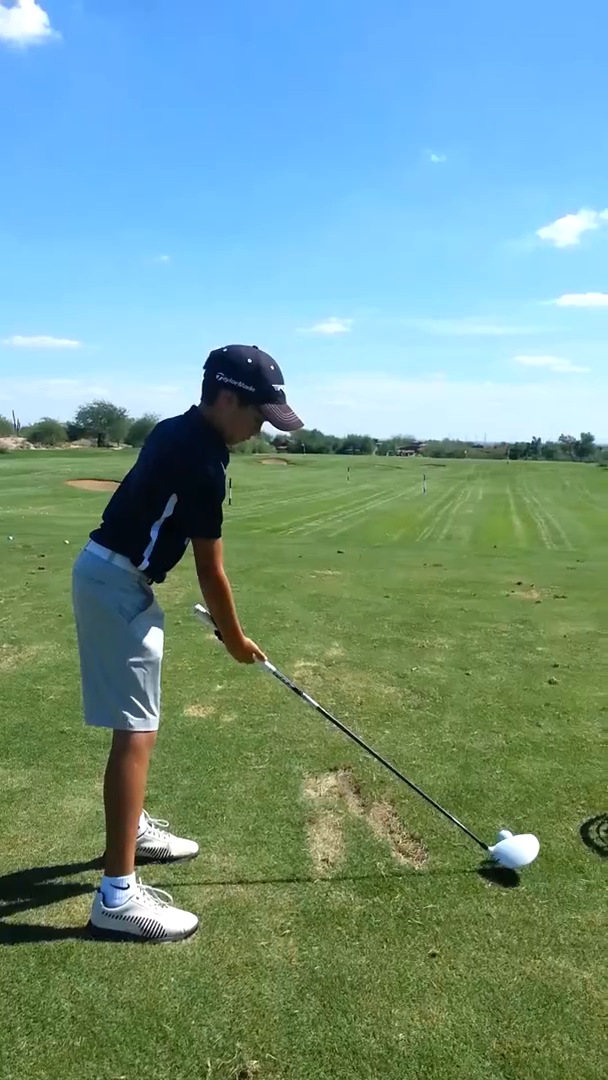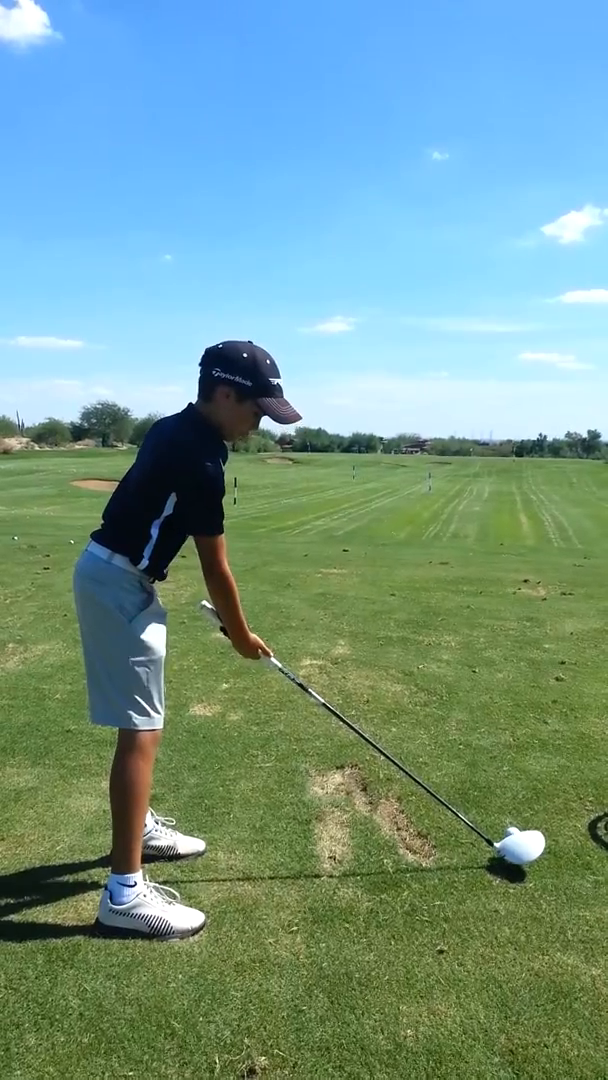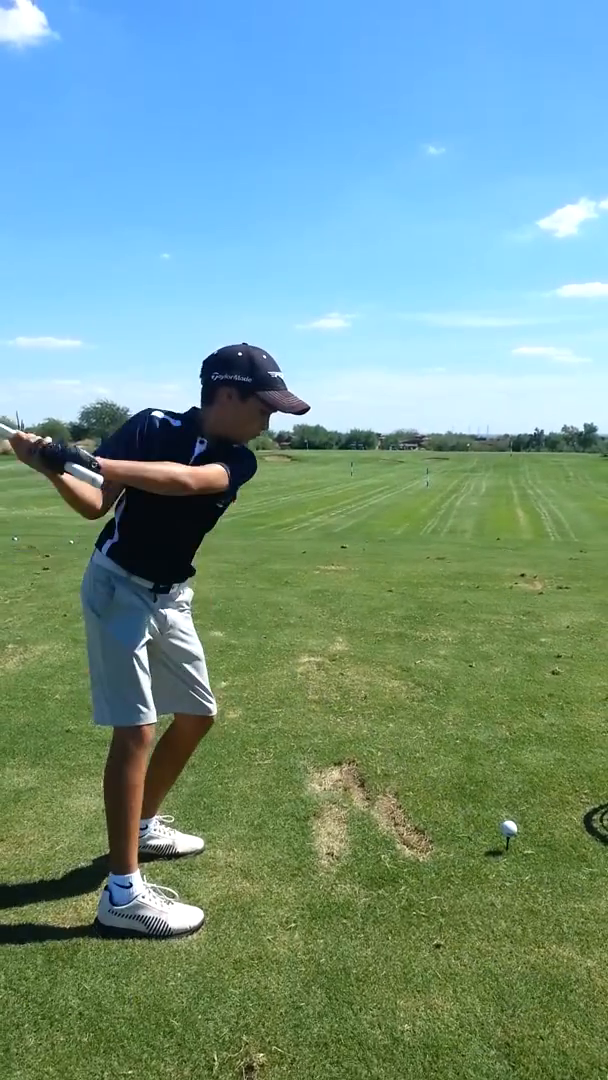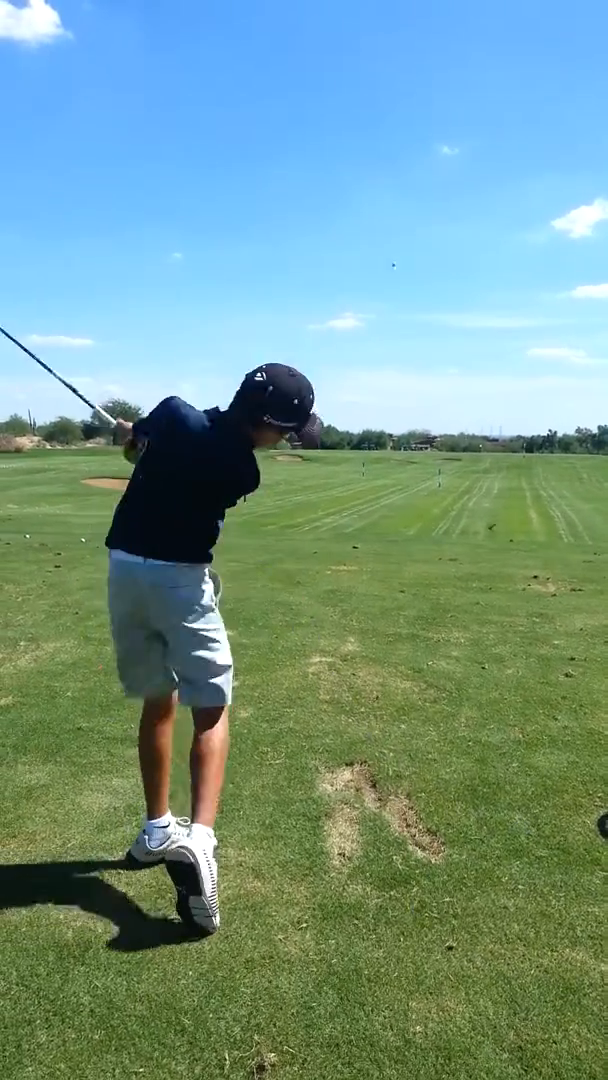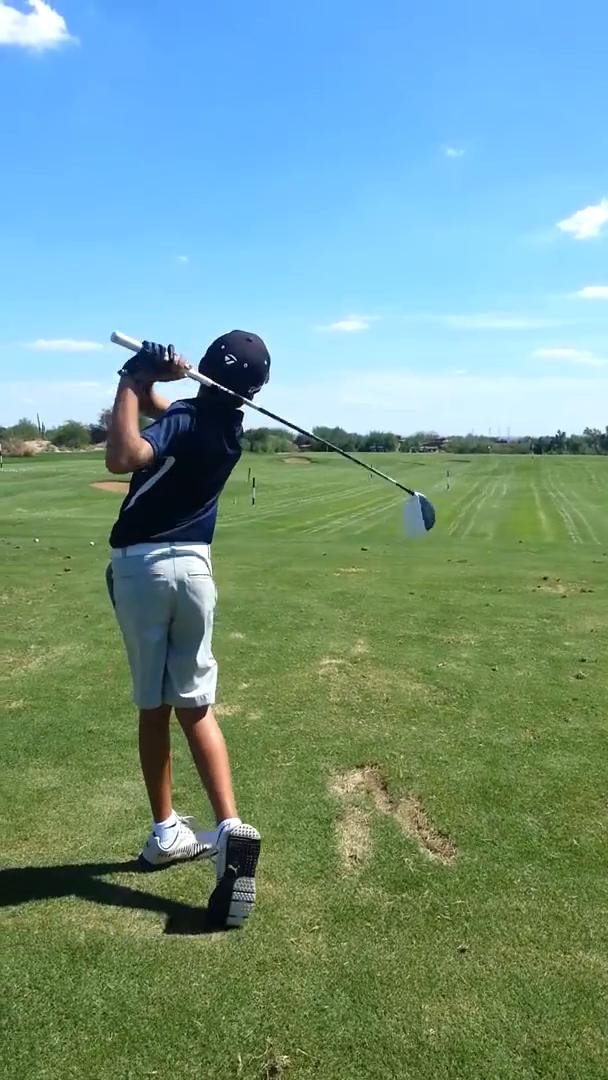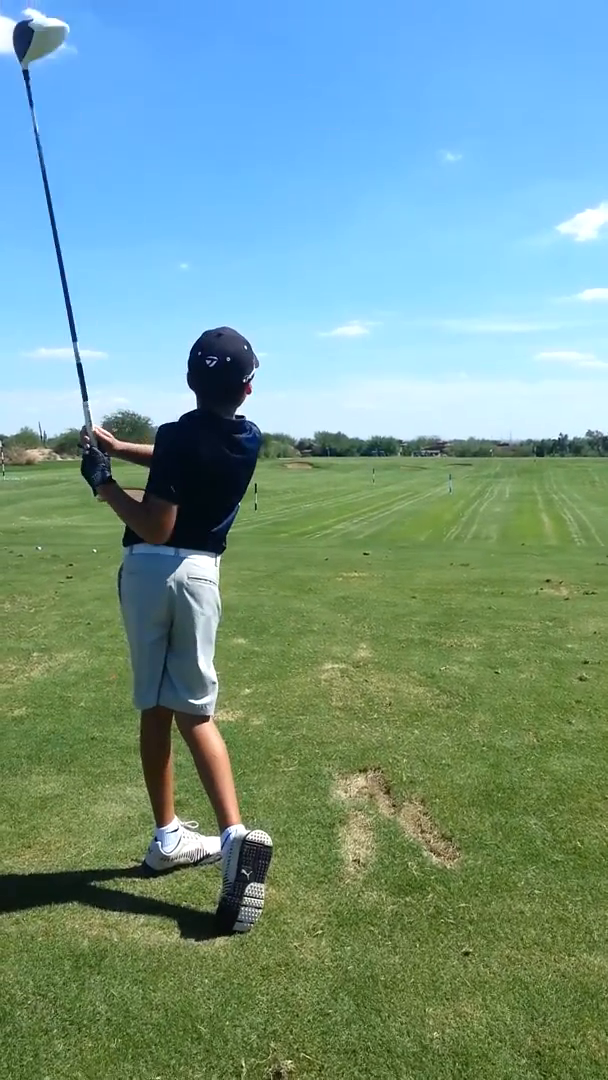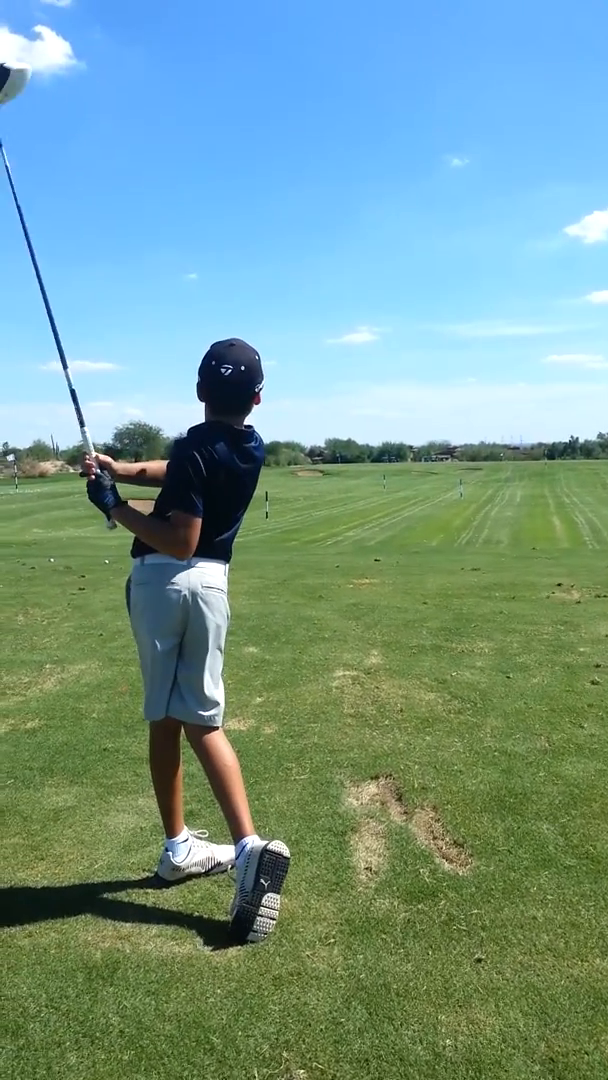
dt=0.7s
person 1, frame 1
left shoulder: (178, 431)
right shoulder: (202, 463)
right elbow: (209, 569)
right wrist: (234, 638)
left hip: (111, 571)
right hip: (118, 584)
left knee: (139, 717)
right knee: (135, 729)
left ankle: (133, 828)
right ankle: (117, 894)
person 1, frame 2
left shoulder: (175, 430)
right shoulder: (199, 462)
right elbow: (214, 565)
right wrist: (241, 634)
left hip: (116, 573)
right hip: (120, 584)
left knee: (146, 714)
right knee: (141, 728)
left ankle: (139, 825)
right ankle: (124, 893)
person 1, frame 3
left shoulder: (239, 463)
right shoulder: (151, 427)
left elbow: (186, 479)
right elbow: (92, 504)
left wrist: (99, 462)
right wrist: (54, 467)
left hip: (170, 596)
right hip: (117, 589)
left knee: (197, 715)
right knee: (134, 728)
left ankle: (141, 825)
right ankle: (122, 893)
person 1, frame 4
left shoulder: (174, 412)
right shoulder: (241, 468)
left elbow: (138, 442)
left wrist: (136, 436)
left hip: (123, 573)
right hip: (180, 582)
left knee: (158, 703)
right knee: (211, 711)
left ankle: (158, 829)
right ankle: (198, 837)
person 1, frame 5
left shoulder: (184, 420)
right shoulder: (229, 430)
left elbow: (122, 459)
right elbow: (159, 418)
left wrist: (135, 376)
right wrist: (148, 381)
left hip: (141, 566)
right hip: (193, 566)
left knee: (154, 706)
right knee: (195, 705)
left ankle: (165, 831)
right ankle: (228, 828)
person 1, frame 6
left shoulder: (178, 435)
right shoulder: (248, 441)
left elbow: (155, 527)
left wrist: (103, 482)
right wrist: (119, 448)
left hip: (147, 570)
right hip: (199, 575)
left knee: (155, 708)
right knee: (194, 710)
left ankle: (167, 836)
right ankle: (234, 834)
person 1, frame 7
left shoulder: (193, 448)
right shoulder: (251, 449)
left elbow: (180, 542)
left wrist: (115, 506)
right wrist: (121, 469)
left hip: (158, 581)
right hip: (209, 584)
left knee: (163, 719)
right knee: (202, 720)
left ankle: (179, 846)
right ankle: (248, 844)
